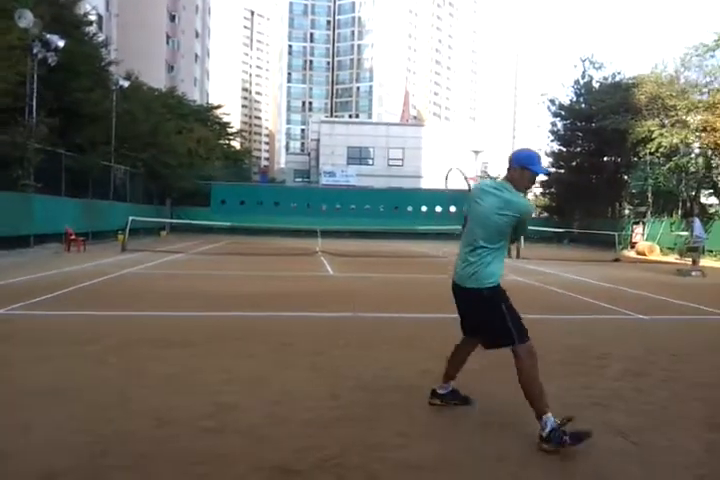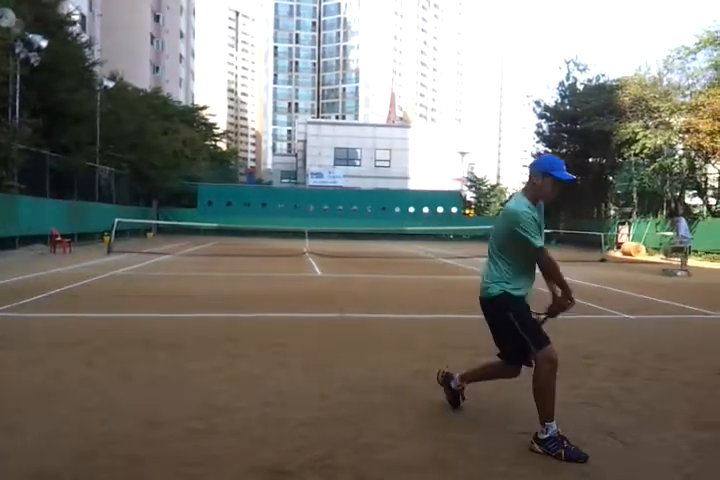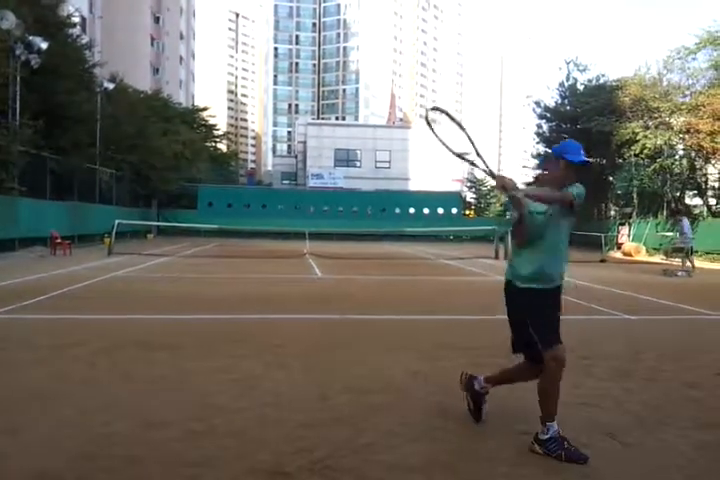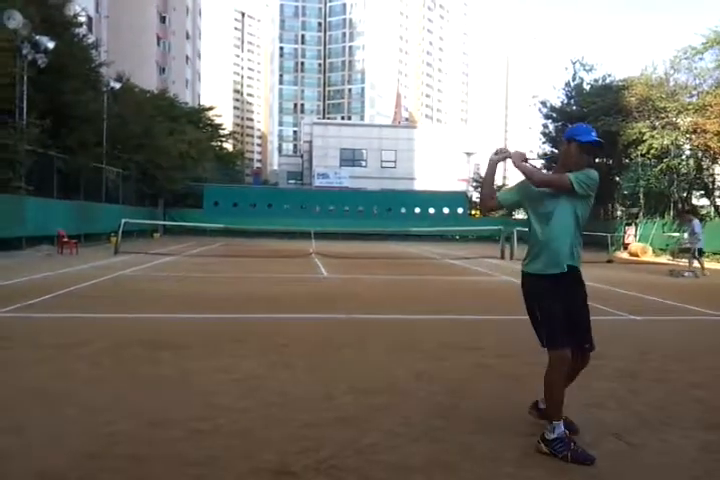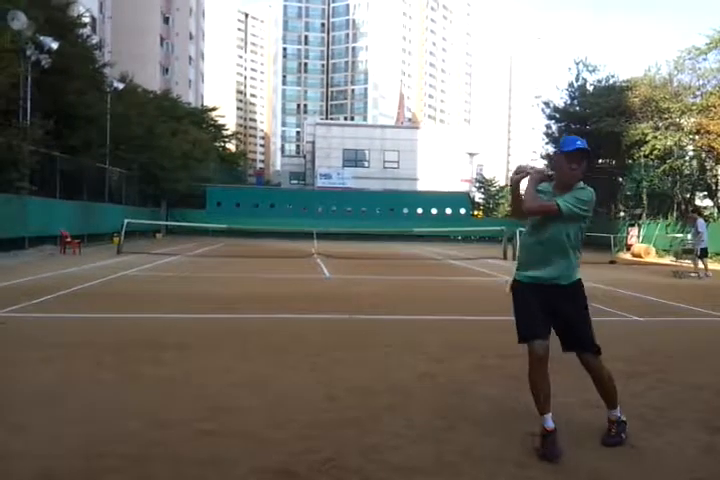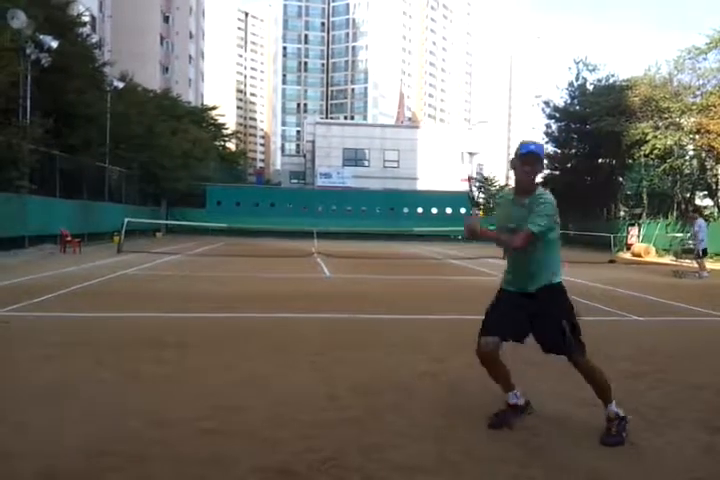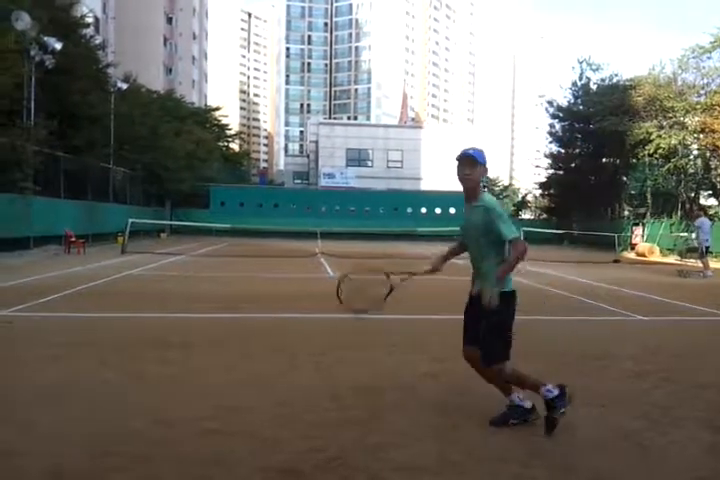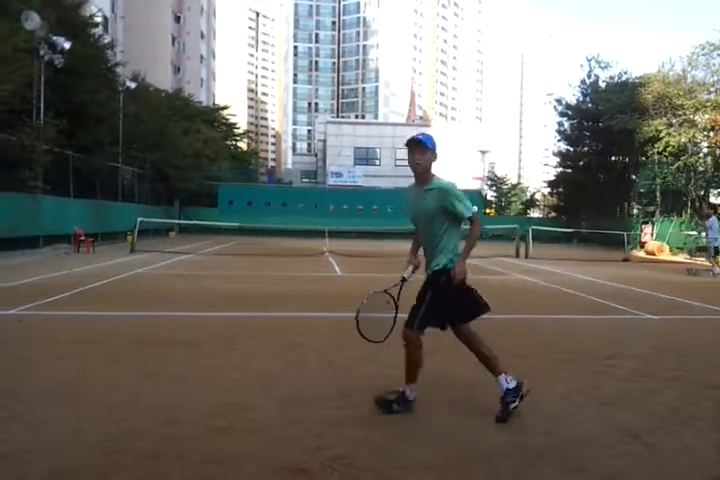
dt=0.2s
person 1, frame 1
left shoulder: (480, 189)
right shoulder: (523, 206)
right elbow: (511, 239)
left hip: (461, 281)
right hip: (484, 285)
left knee: (473, 338)
right knee: (524, 352)
left ankle: (443, 390)
right ankle: (550, 428)
person 1, frame 2
left shoulder: (536, 206)
right shoulder: (519, 211)
left elbow: (538, 256)
right elbow: (544, 260)
left wrist: (556, 293)
right wrist: (565, 293)
left hip: (515, 295)
right hip: (501, 295)
left knee: (512, 364)
right knee: (547, 357)
left ankle: (453, 381)
right ankle: (547, 435)
person 1, frame 3
left shoulder: (576, 193)
right shoulder: (521, 197)
left elbow: (551, 197)
right elbow: (521, 240)
left wrist: (519, 191)
right wrist: (521, 207)
left hip: (550, 287)
right hip: (522, 287)
left knee: (539, 363)
right knee: (555, 357)
left ankle: (477, 383)
right ankle: (548, 435)
person 1, frame 4
left shoulder: (589, 180)
right shoulder: (531, 182)
left elbow: (543, 181)
right elbow: (487, 207)
left wrist: (526, 165)
right wrist: (491, 167)
left hip: (569, 275)
right hip: (539, 277)
left knee: (581, 354)
right knee: (561, 354)
left ankle: (547, 406)
right ankle: (554, 435)
person 1, frame 5
left shoulder: (585, 196)
right shoulder: (540, 187)
left elbow: (533, 208)
right elbow: (518, 211)
left wrist: (529, 185)
right wrist: (518, 183)
left hip: (565, 284)
right hip: (528, 283)
left knee: (591, 358)
right knee: (538, 353)
left ankle: (616, 418)
right ankle: (548, 428)
person 1, frame 6
left shoulder: (545, 202)
right shoulder: (507, 199)
left elbow: (517, 244)
left wrist: (480, 231)
right wrist: (485, 231)
left hip: (546, 289)
right hip: (513, 287)
left knee: (577, 358)
right knee: (486, 349)
left ankle: (615, 415)
right ankle: (515, 401)
person 1, frame 7
left shoulder: (491, 208)
right shoulder: (467, 207)
left elbow: (519, 248)
left wrist: (495, 285)
right wrist: (444, 257)
left hip: (496, 293)
right hip: (481, 291)
left knee: (492, 363)
right knee: (474, 355)
left ankle: (551, 392)
right ankle: (522, 404)
person 1, frame 8
left shoulder: (446, 190)
right shoulder: (412, 193)
left elbow: (475, 224)
left wrist: (461, 260)
right wrist: (413, 252)
left hip: (447, 271)
right hip: (437, 271)
left knee: (411, 331)
right knee: (465, 332)
left ankle: (407, 394)
right ankle: (510, 386)
